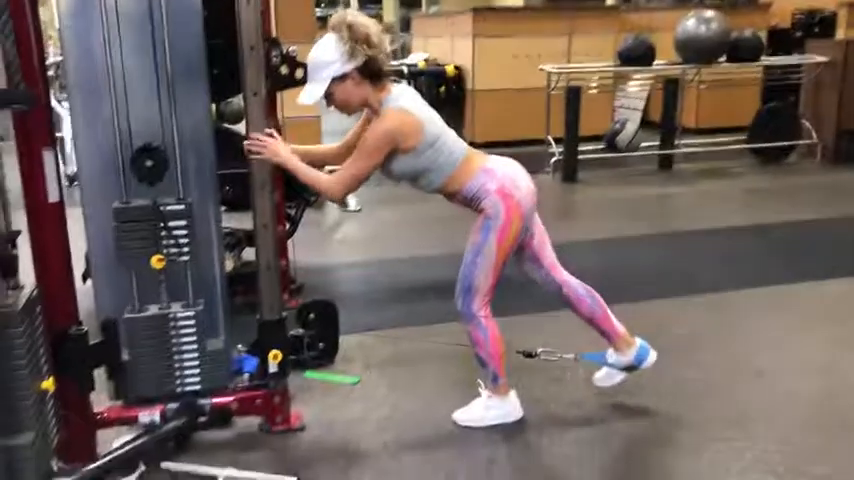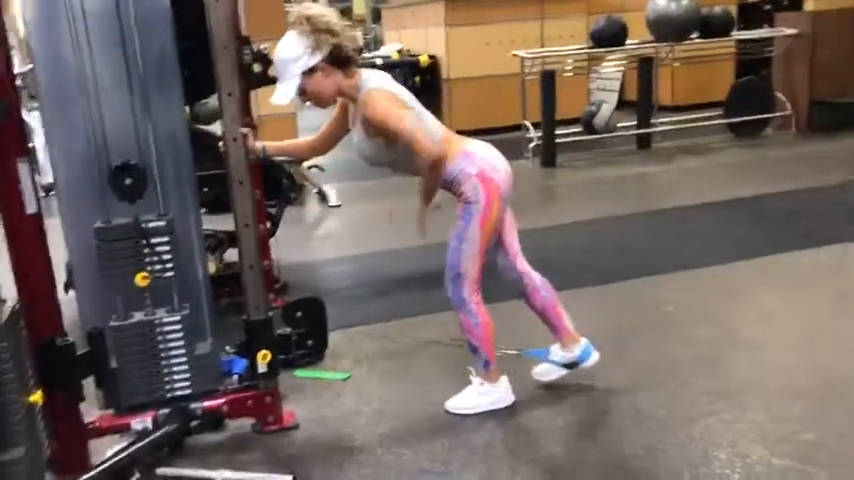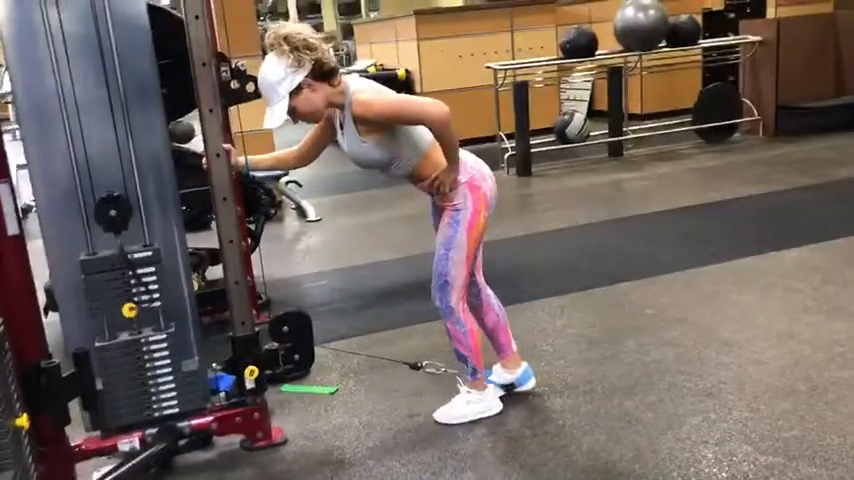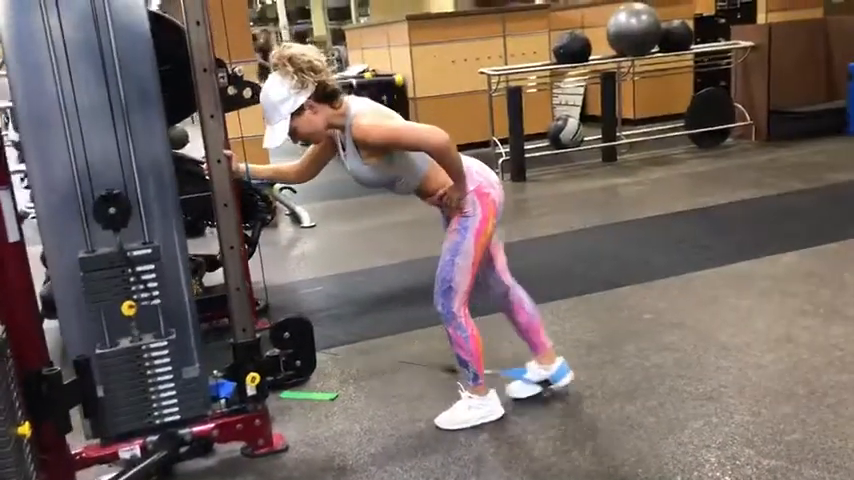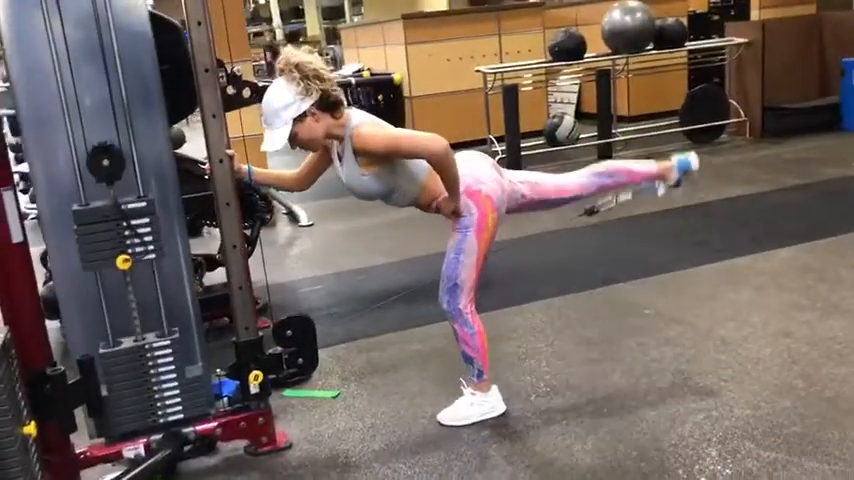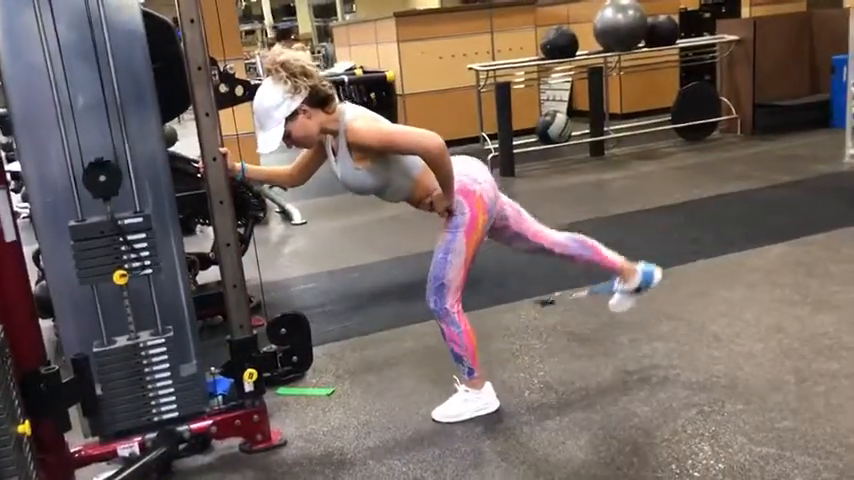
dt=0.4s
person 1, frame 1
left shoulder: (389, 123)
right shoulder: (386, 101)
left elbow: (335, 188)
right elbow: (340, 153)
left wrist: (286, 159)
right wrist: (287, 149)
left hip: (499, 197)
right hip: (504, 185)
left knee: (471, 304)
right knee: (554, 276)
left ankle: (501, 399)
right ankle: (627, 348)
person 1, frame 2
left shoulder: (373, 102)
right shoulder: (354, 95)
left elbow: (433, 151)
right elbow: (316, 146)
left wrist: (425, 200)
right wrist: (260, 148)
left hip: (477, 178)
right hip: (478, 173)
left knee: (461, 290)
right knee: (515, 267)
left ankle: (493, 385)
right ankle: (571, 346)
person 1, frame 3
left shoulder: (362, 103)
right shoulder: (337, 109)
left elbow: (438, 111)
right elbow: (300, 157)
left wrist: (453, 169)
right wrist: (241, 162)
left hip: (465, 186)
right hip: (448, 189)
left knee: (448, 297)
right knee: (470, 286)
left ankle: (478, 393)
right ankle: (512, 367)
person 1, frame 4
left shoulder: (362, 125)
right shoulder: (338, 128)
left elbow: (438, 139)
right elbow: (302, 171)
left wrist: (460, 188)
right wrist: (242, 169)
left hip: (473, 197)
right hip: (461, 197)
left knee: (449, 303)
right knee: (497, 283)
left ankle: (481, 399)
right ankle: (547, 362)
person 1, frame 5
left shoulder: (361, 135)
right shoulder: (334, 139)
left elbow: (437, 146)
right elbow: (299, 181)
left wrist: (453, 198)
right wrist: (246, 172)
left hip: (473, 195)
right hip: (473, 179)
left knee: (456, 303)
right knee: (577, 185)
left ankle: (482, 394)
right ankle: (666, 170)
person 1, frame 6
left shoulder: (354, 129)
right shoulder: (327, 133)
left elbow: (433, 143)
right elbow: (293, 176)
left wrist: (446, 196)
right wrist: (238, 169)
left hip: (464, 194)
right hip: (464, 184)
left knee: (442, 302)
right knee: (547, 240)
left ankle: (477, 392)
right ankle: (629, 273)
